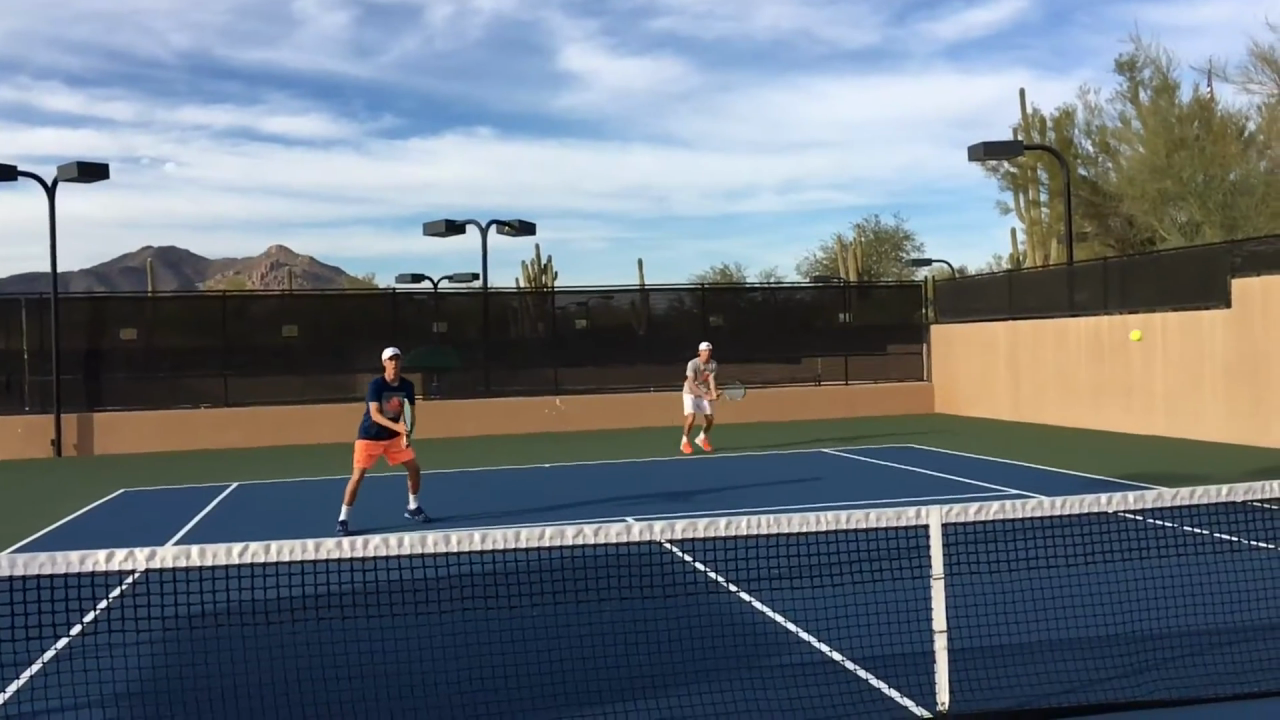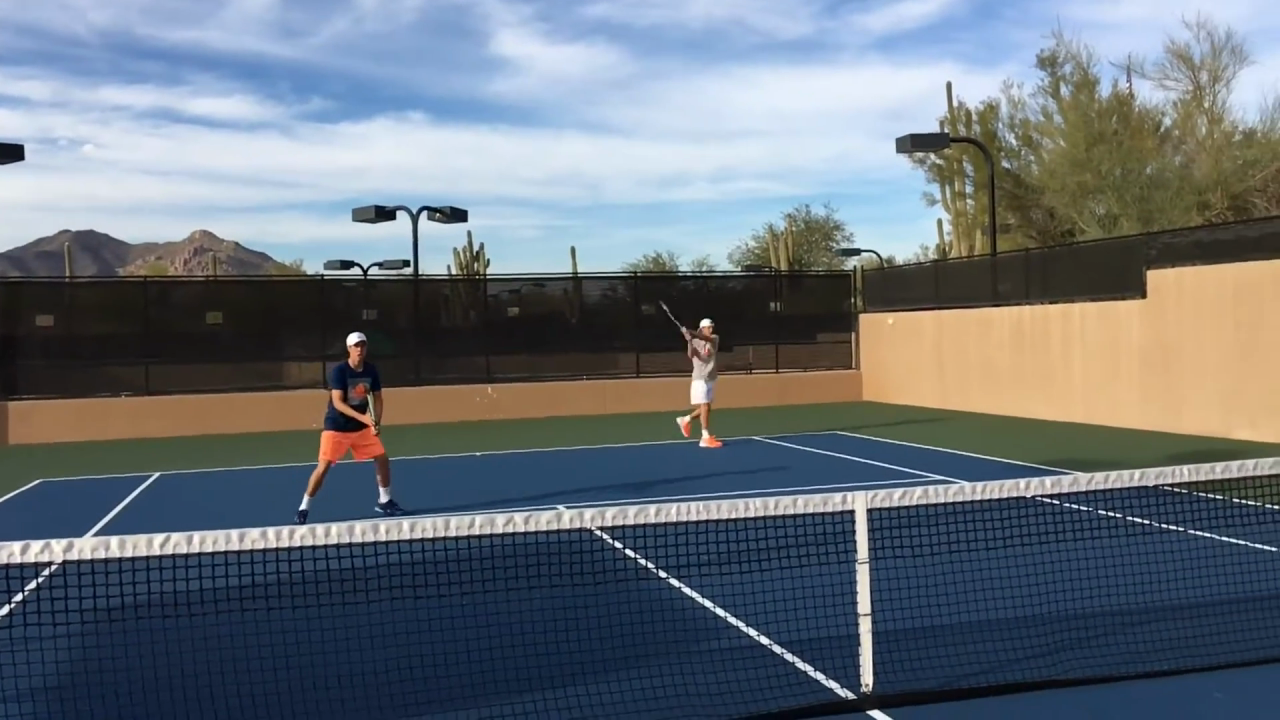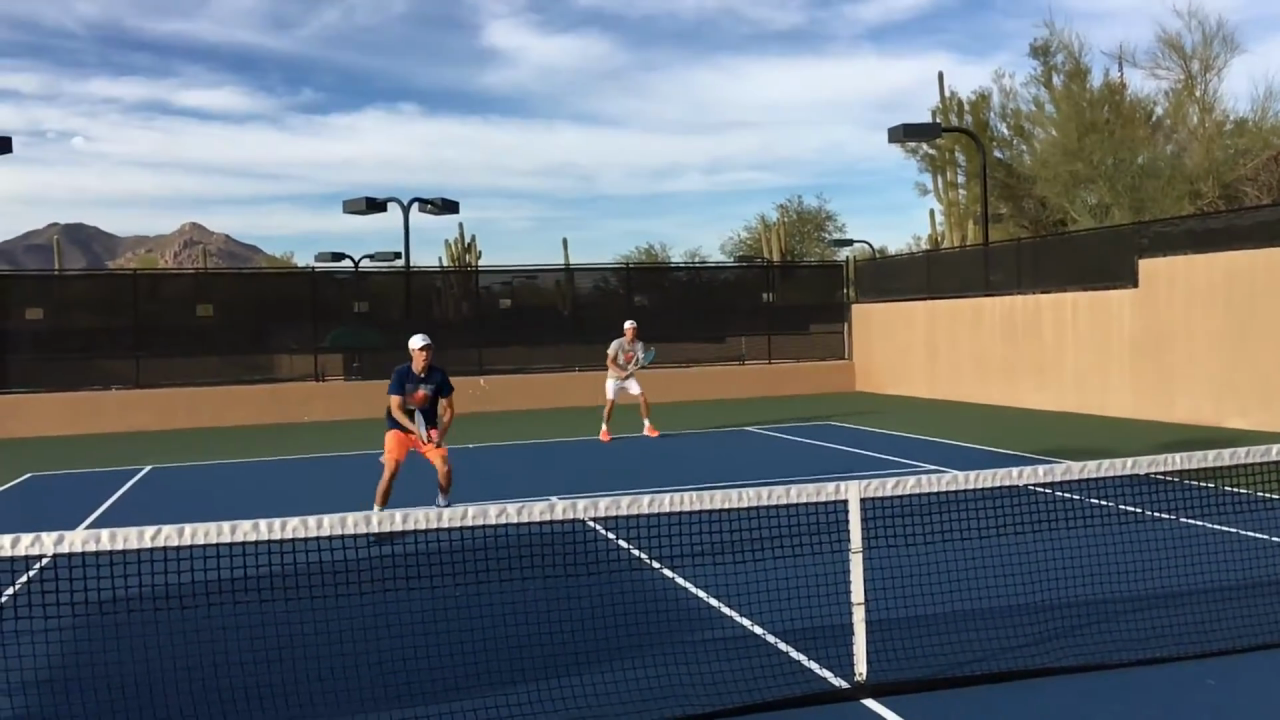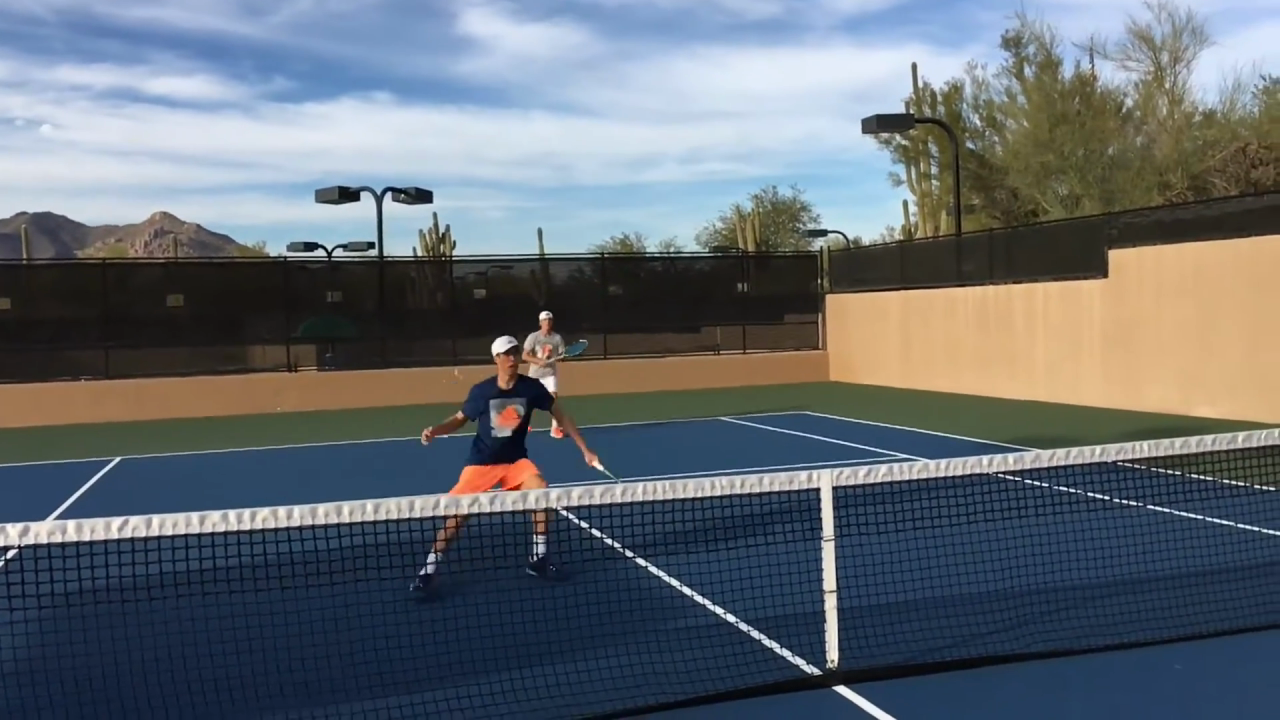
dt=1s
person 1, frame 1
left shoulder: (407, 385)
right shoulder: (376, 385)
right elbow: (374, 414)
left wrist: (406, 435)
right wrist: (397, 427)
left hip: (393, 436)
right hip: (369, 436)
left knee: (414, 467)
right knee: (358, 476)
left ankle: (413, 508)
right ankle: (343, 519)
person 1, frame 2
left shoulder: (371, 371)
right shoulder: (339, 371)
left elbow: (378, 400)
right elbow: (337, 402)
left wrist: (375, 422)
right wrist: (363, 417)
left hip: (362, 427)
right hip: (336, 426)
left knee: (382, 459)
right knee: (324, 467)
left ankle: (385, 501)
right ankle: (304, 508)
person 1, frame 3
left shoulder: (439, 375)
right shoulder: (400, 373)
left elbow: (448, 408)
right elbow: (395, 409)
left wrist: (438, 433)
right wrist: (416, 428)
left hip: (427, 427)
right hip: (400, 428)
left knee: (444, 469)
right knee: (391, 472)
left ankle: (442, 502)
person 1, frame 4
left shoulder: (532, 387)
right shoulder: (481, 391)
left elbow: (561, 416)
right elbow: (458, 420)
left wrist: (585, 449)
right wrist: (434, 430)
left hip: (516, 459)
right hip: (482, 461)
left knee: (541, 491)
right knee: (458, 512)
left ankle: (539, 559)
right ankle: (428, 571)
